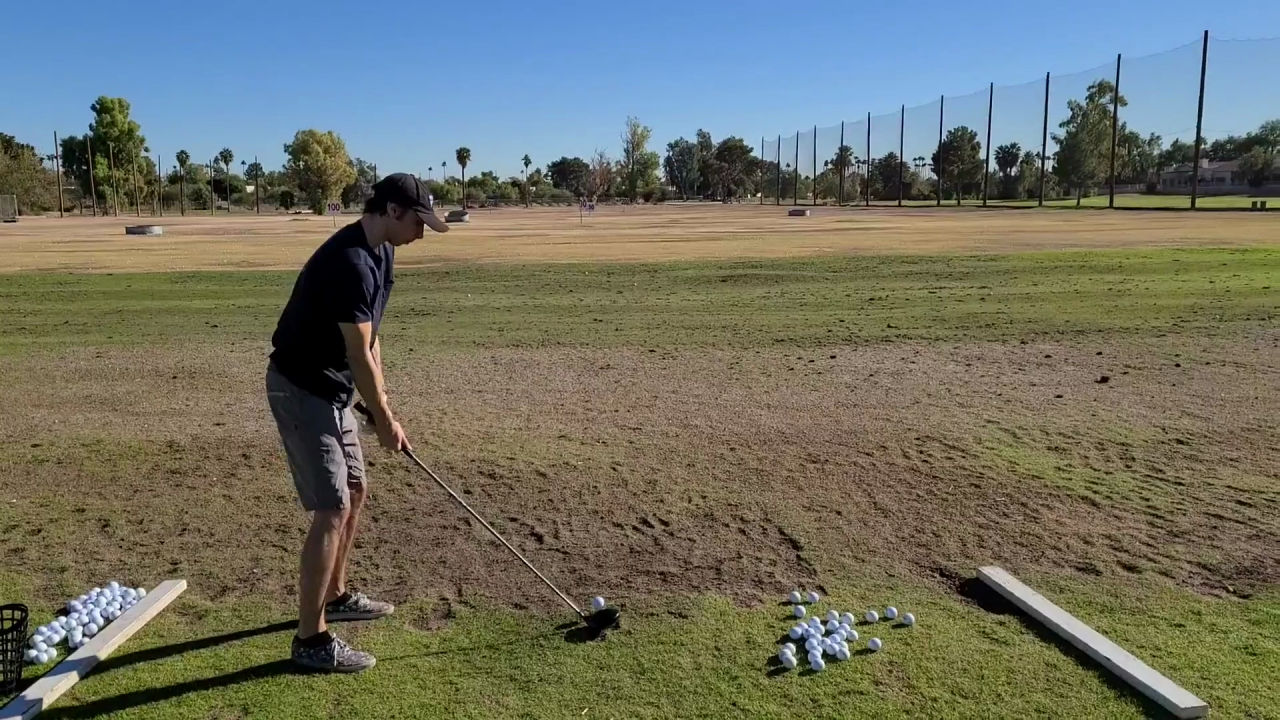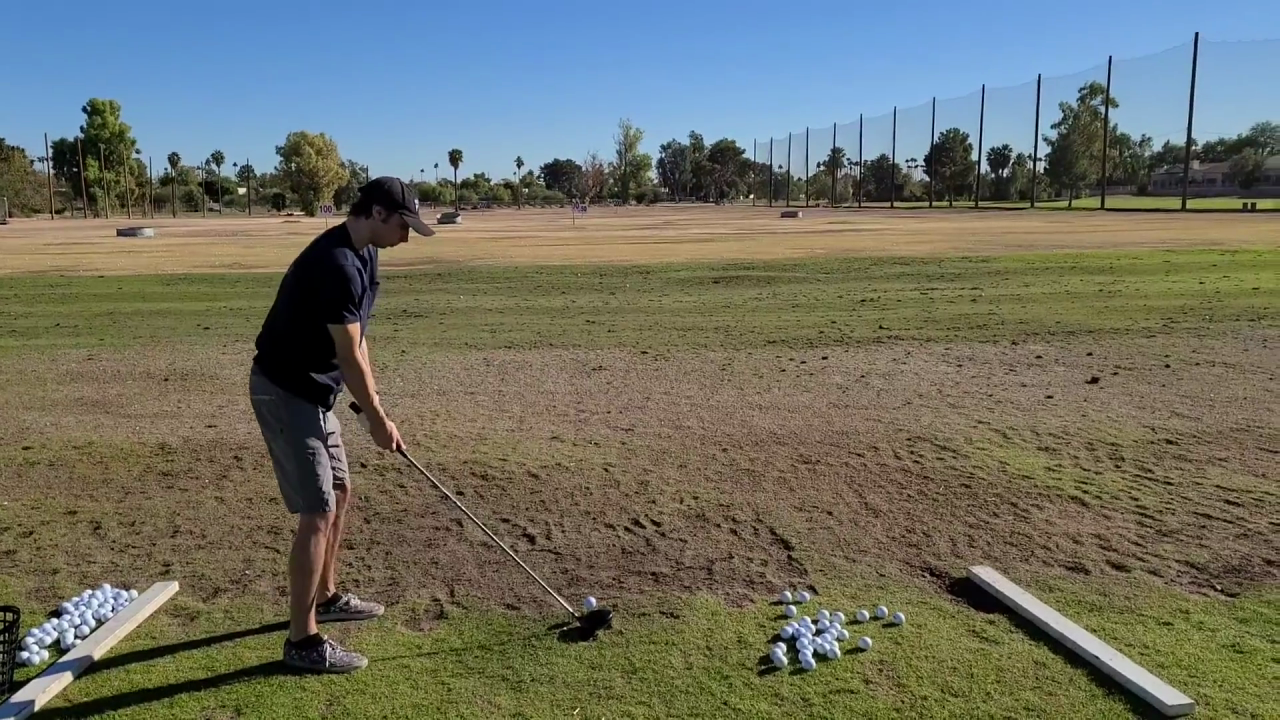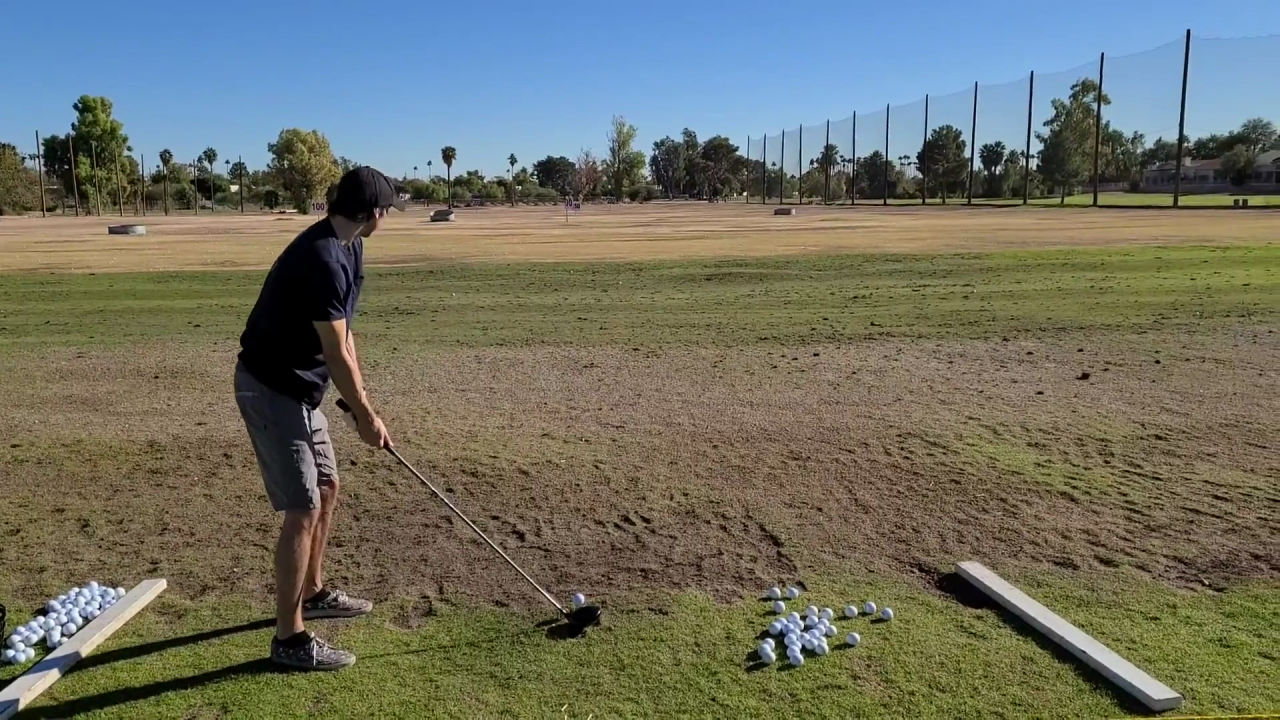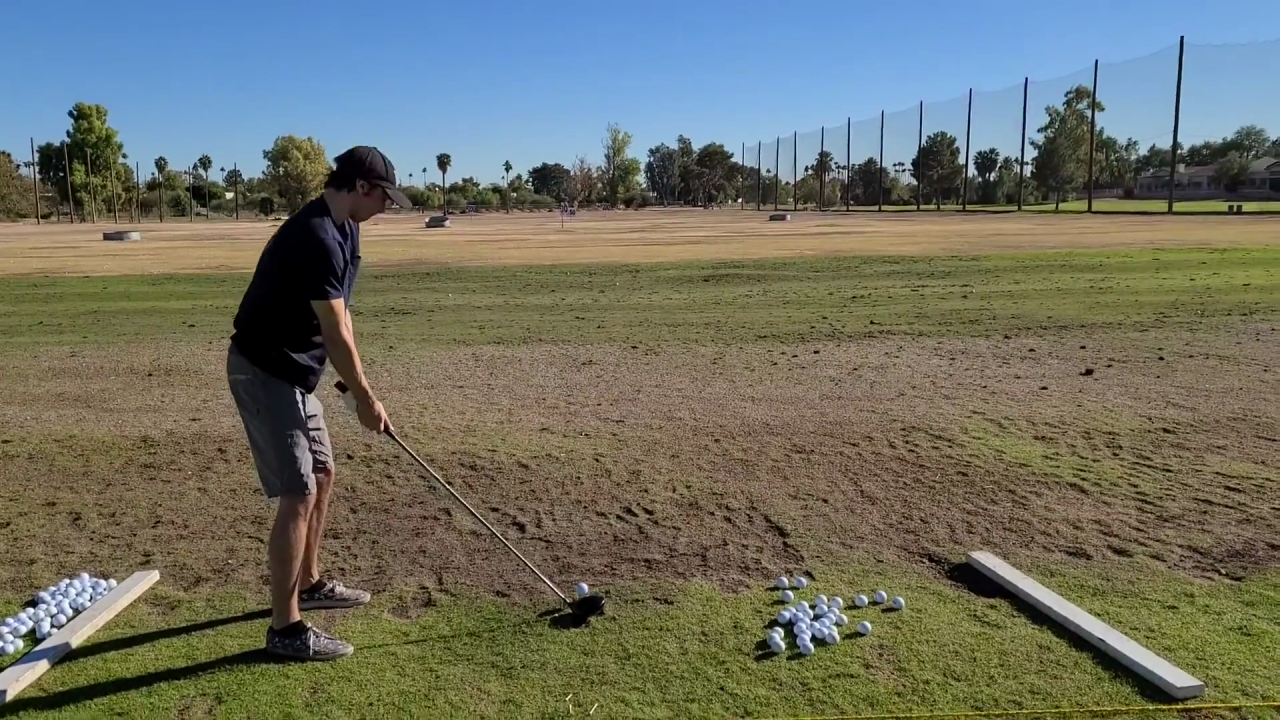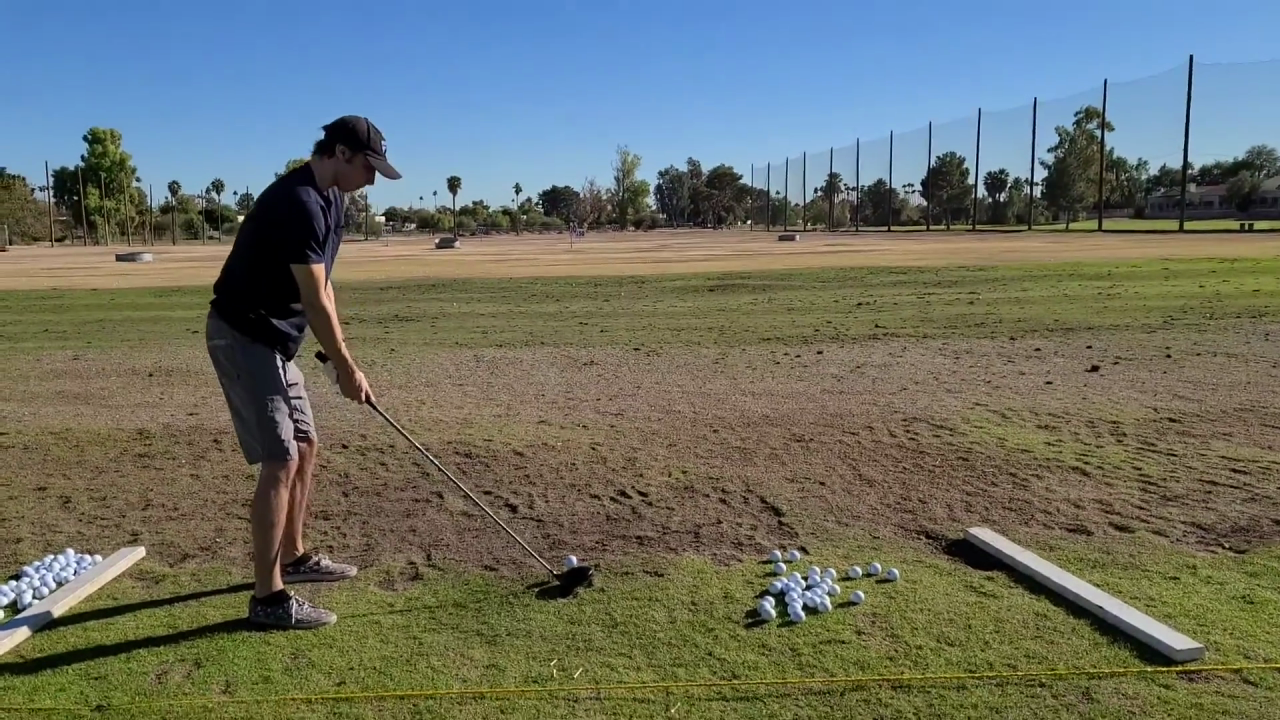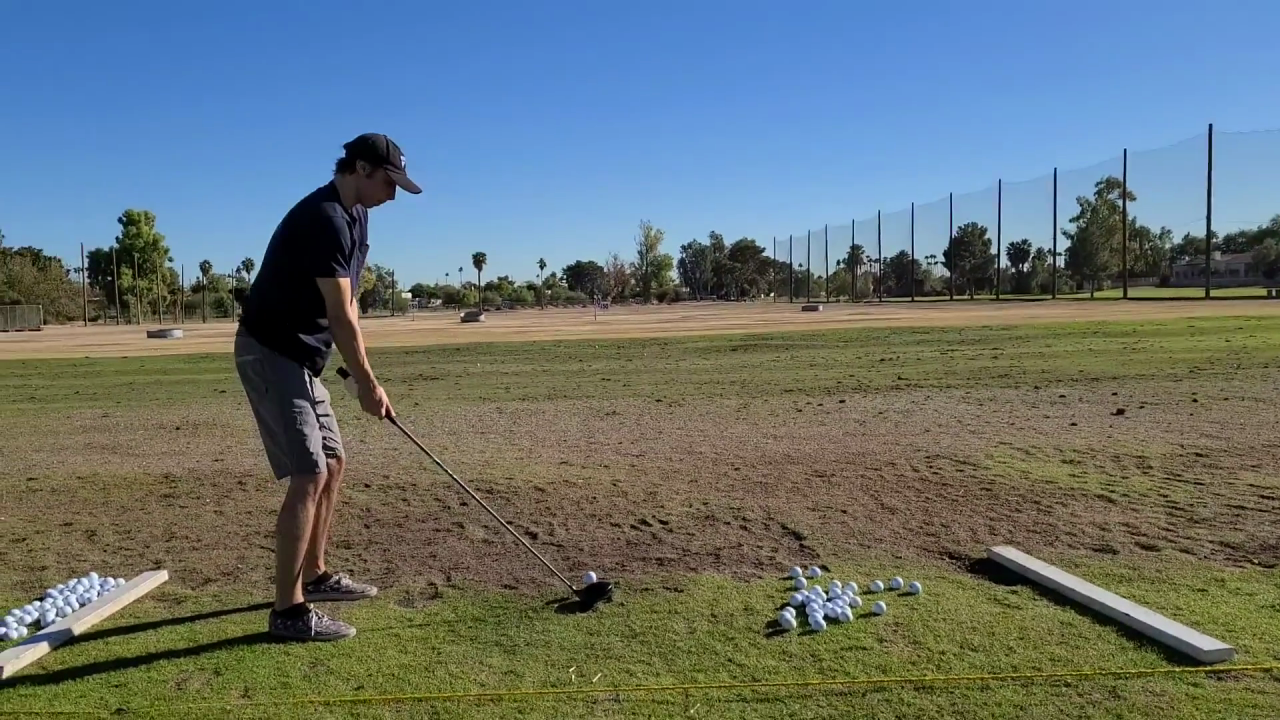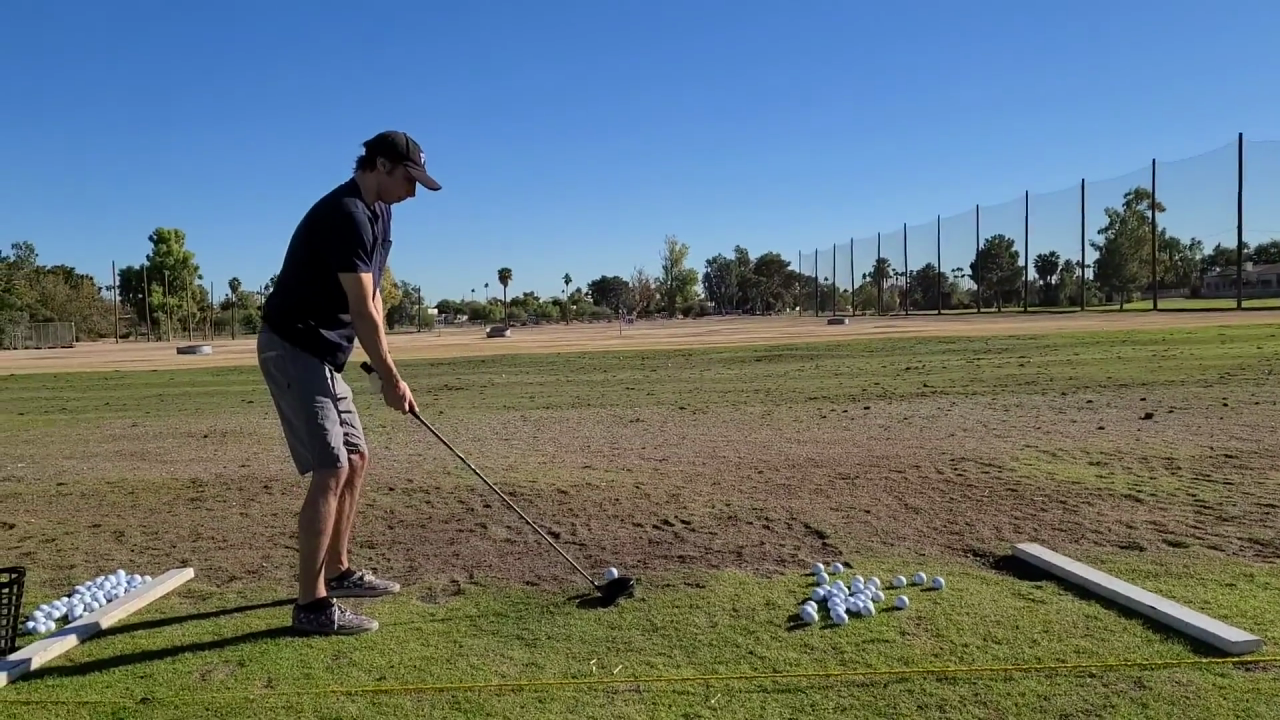
dt=0.7s
person 1, frame 1
left shoulder: (378, 252)
right shoulder: (350, 262)
left elbow: (369, 337)
right elbow: (358, 354)
left wrist: (381, 400)
right wrist: (385, 420)
left hip: (330, 388)
right hip: (302, 389)
left knee: (354, 493)
right knee: (332, 509)
left ankle: (335, 595)
right ankle: (311, 638)
person 1, frame 2
left shoulder: (362, 254)
right shoulder: (337, 264)
left elbow: (356, 342)
right elbow: (349, 357)
left wrist: (372, 407)
right wrist: (378, 419)
left hip: (312, 389)
right hip: (286, 391)
left knee: (339, 493)
right knee: (318, 512)
left ankle: (326, 595)
right ankle: (302, 639)
person 1, frame 3
left shoulder: (347, 248)
right shoulder: (321, 260)
left elbow: (343, 334)
right elbow: (336, 354)
left wrist: (362, 398)
right wrist: (366, 416)
left hip: (299, 386)
right hip: (271, 389)
left knee: (326, 489)
right knee: (302, 508)
left ankle: (312, 592)
right ankle: (290, 638)
person 1, frame 4
left shoulder: (342, 229)
right shoulder: (316, 238)
left elbow: (338, 319)
right elbow: (336, 335)
left wrist: (358, 388)
right wrist: (366, 399)
left hip: (293, 370)
right hip: (265, 372)
left knee: (322, 476)
right knee: (298, 494)
left ankle: (309, 583)
right ankle: (285, 628)
person 1, frame 5
left shoulder: (330, 198)
right shoulder: (298, 202)
left elbow: (322, 286)
right elbow: (315, 301)
left wrist: (341, 357)
right wrist: (346, 368)
left hip: (272, 336)
right hip: (244, 336)
left knee: (304, 446)
right knee: (280, 460)
left ankle: (293, 556)
right ankle: (268, 596)
person 1, frame 6
left shoulder: (353, 215)
right shoulder: (324, 218)
left elbow: (346, 303)
right elbow: (340, 316)
left wrist: (358, 373)
right wrist: (368, 383)
left hip: (297, 355)
right hip: (272, 354)
left knee: (332, 463)
right knee: (309, 474)
left ankle: (314, 574)
right ankle: (288, 609)
person 1, frame 7
left shoulder: (377, 213)
right shoulder: (345, 215)
left elbow: (372, 298)
right elbow: (362, 311)
left wrist: (383, 367)
right wrist: (391, 378)
left hip: (320, 352)
right hip: (294, 350)
left knee: (355, 460)
right knee: (331, 470)
left ankle: (338, 571)
right ankle: (312, 603)
